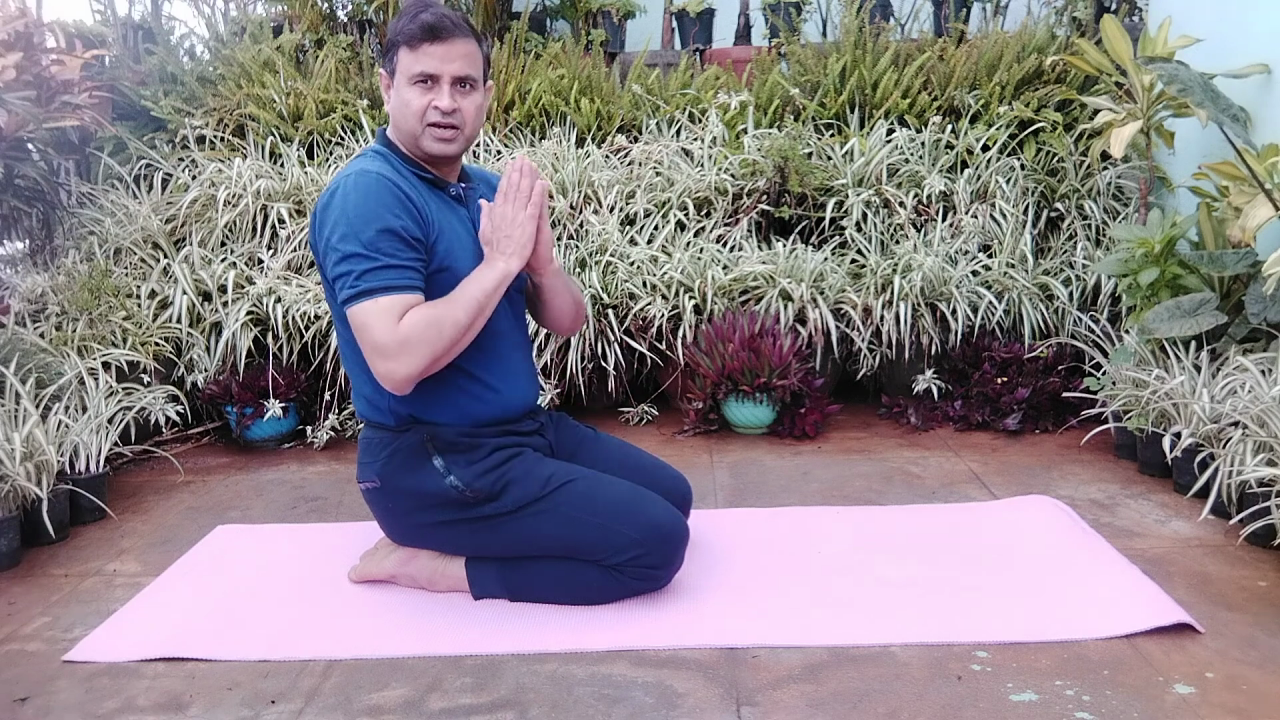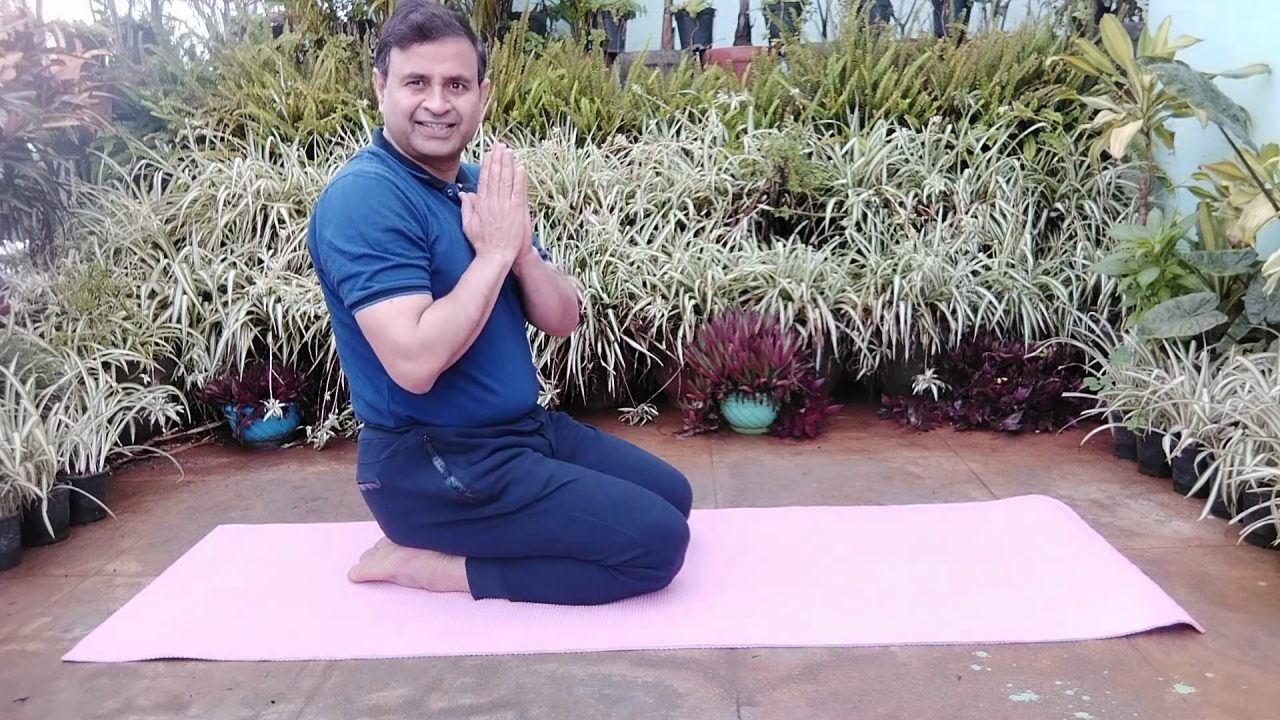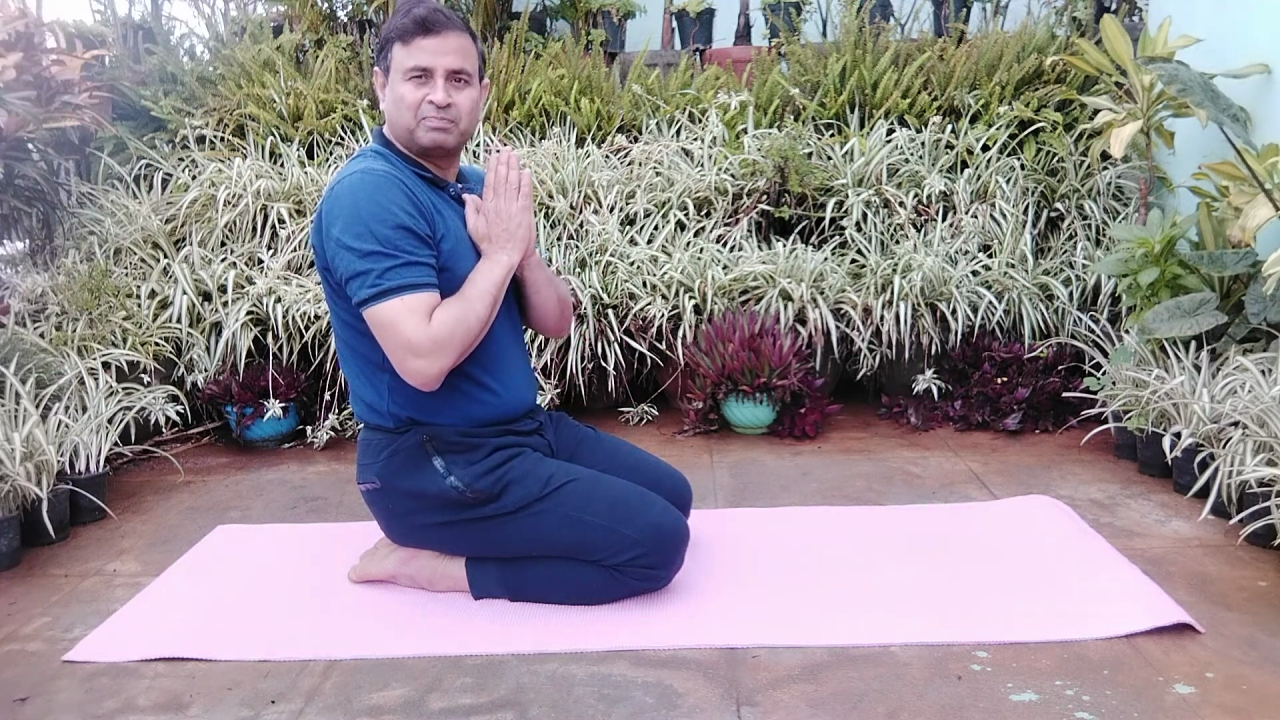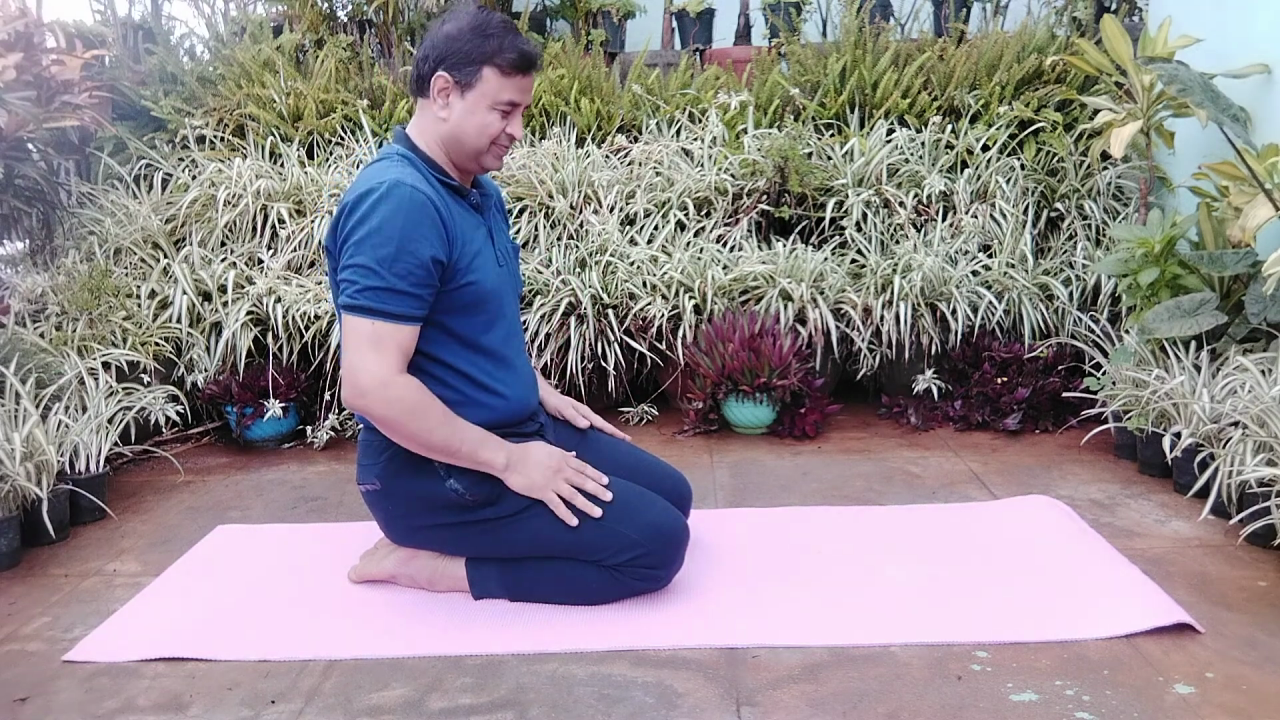
dt=1s
person 1, frame 1
left shoulder: (486, 189)
right shoulder: (366, 196)
left elbow: (567, 322)
right elbow: (398, 363)
left wrist: (538, 252)
right wrist: (503, 259)
left hip: (520, 427)
right hip: (431, 465)
left knee: (671, 495)
right knee: (656, 542)
left ankle: (449, 543)
right ankle: (428, 562)
person 1, frame 2
left shoulder: (481, 188)
right shoulder: (364, 198)
left elbow: (563, 319)
right elbow: (414, 362)
left wrist: (521, 249)
right wrist: (495, 251)
right hip: (432, 463)
left knee: (671, 495)
right knee: (656, 542)
left ankle: (440, 546)
right ankle: (425, 561)
person 1, frame 3
left shoulder: (479, 188)
right shoulder: (368, 195)
left elbow: (556, 322)
right elbow: (424, 359)
left wrist: (523, 248)
right wrist: (499, 253)
right hip: (432, 464)
left knee: (671, 495)
right knee: (656, 542)
left ankle: (435, 546)
right ankle: (426, 562)
person 1, frame 4
left shoulder: (479, 192)
right shoulder: (396, 201)
right elbow: (371, 386)
left wrist: (545, 395)
right wrist: (507, 460)
right hip: (433, 469)
left knee: (669, 495)
right knee: (656, 543)
left ankle: (442, 545)
right ankle: (427, 562)
